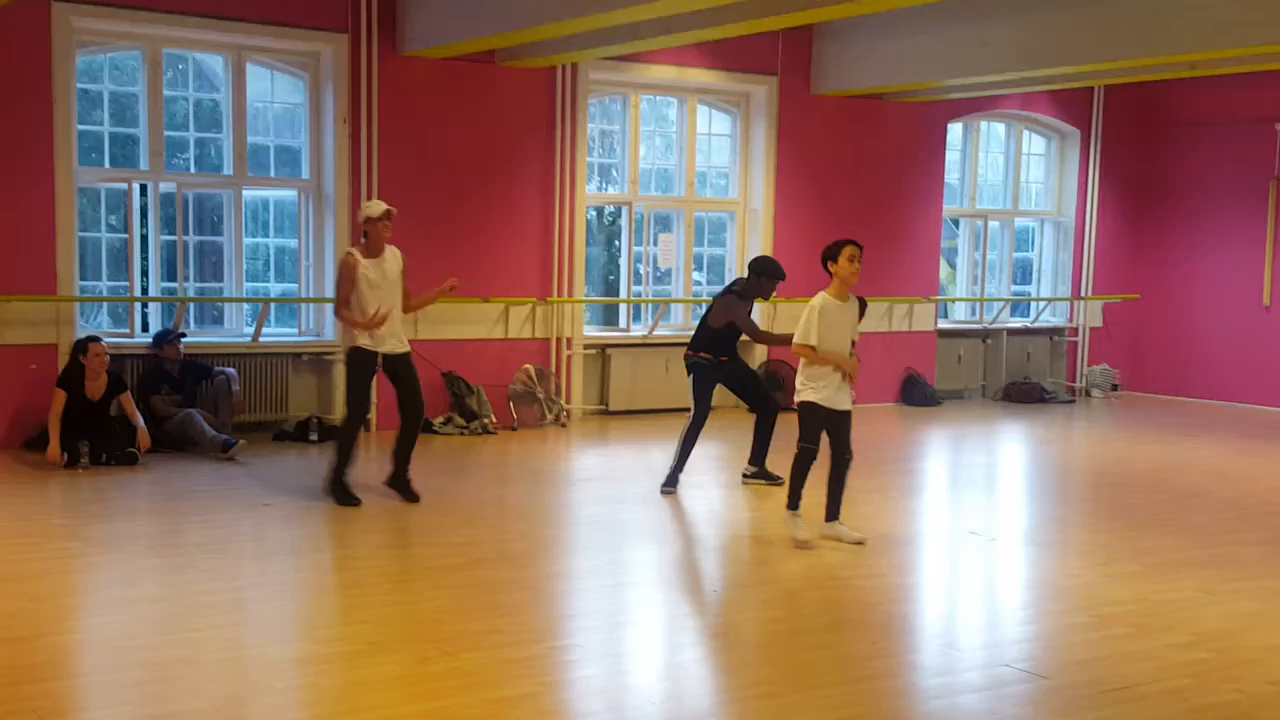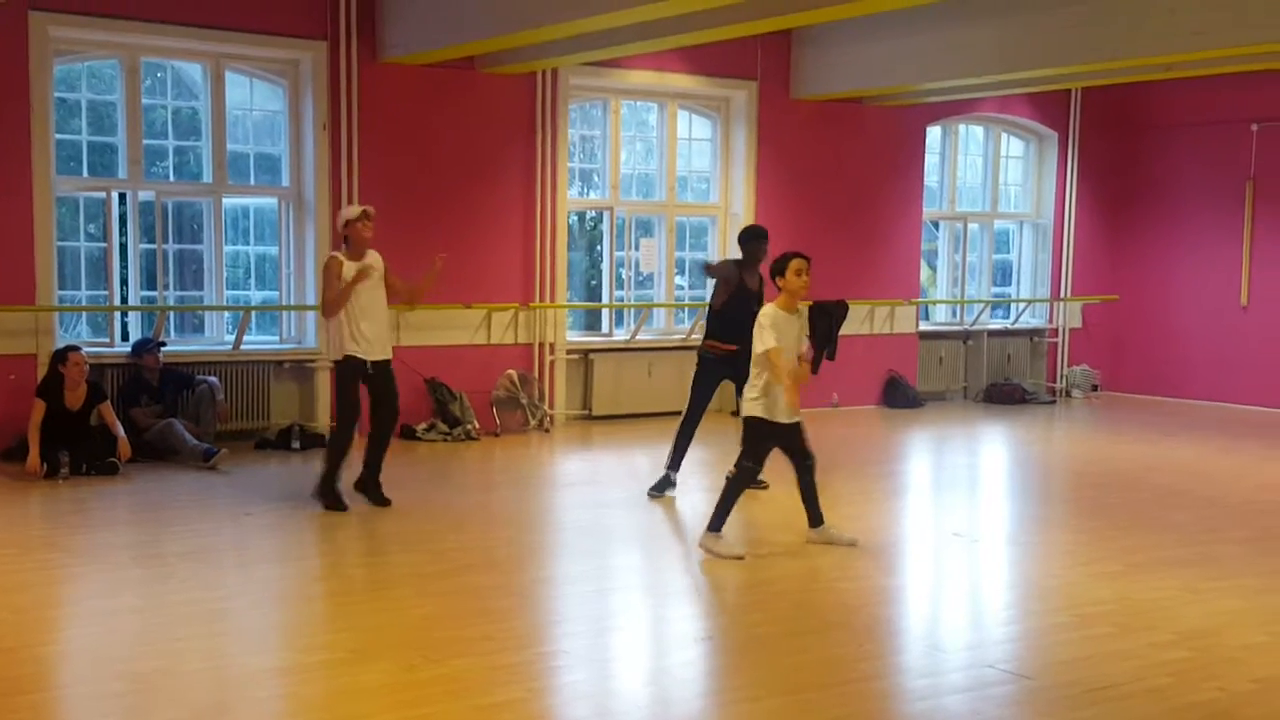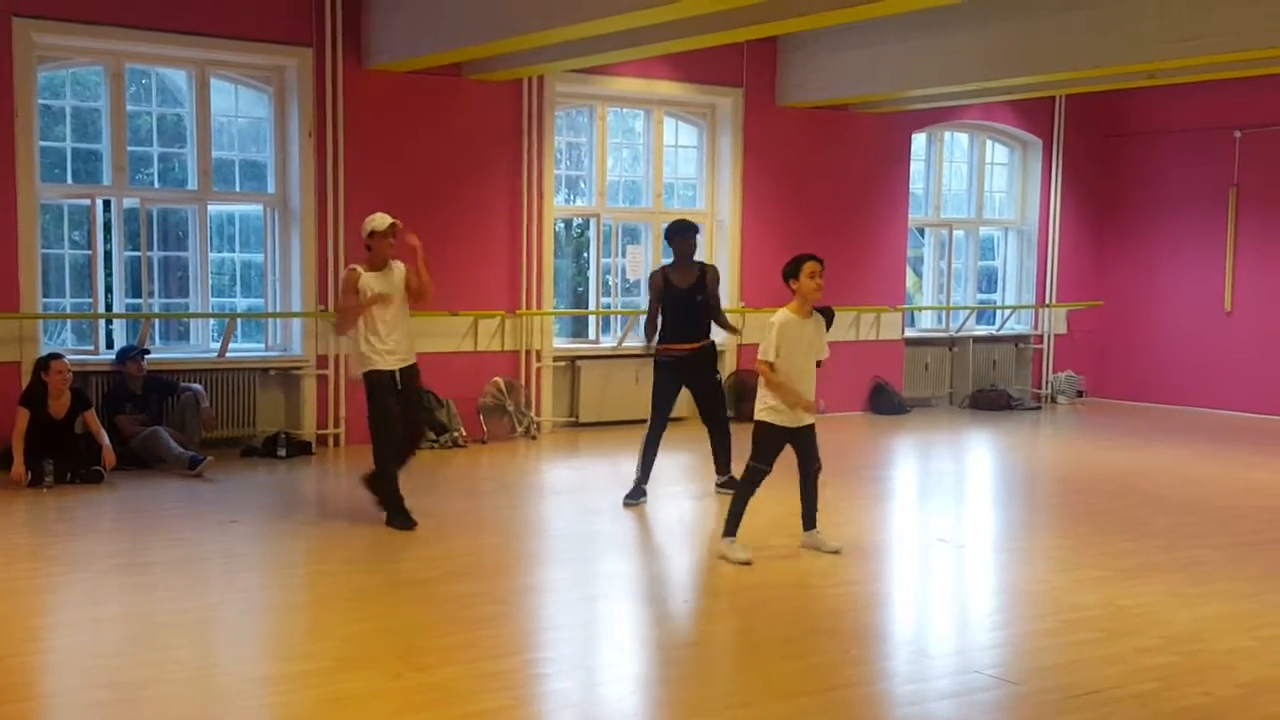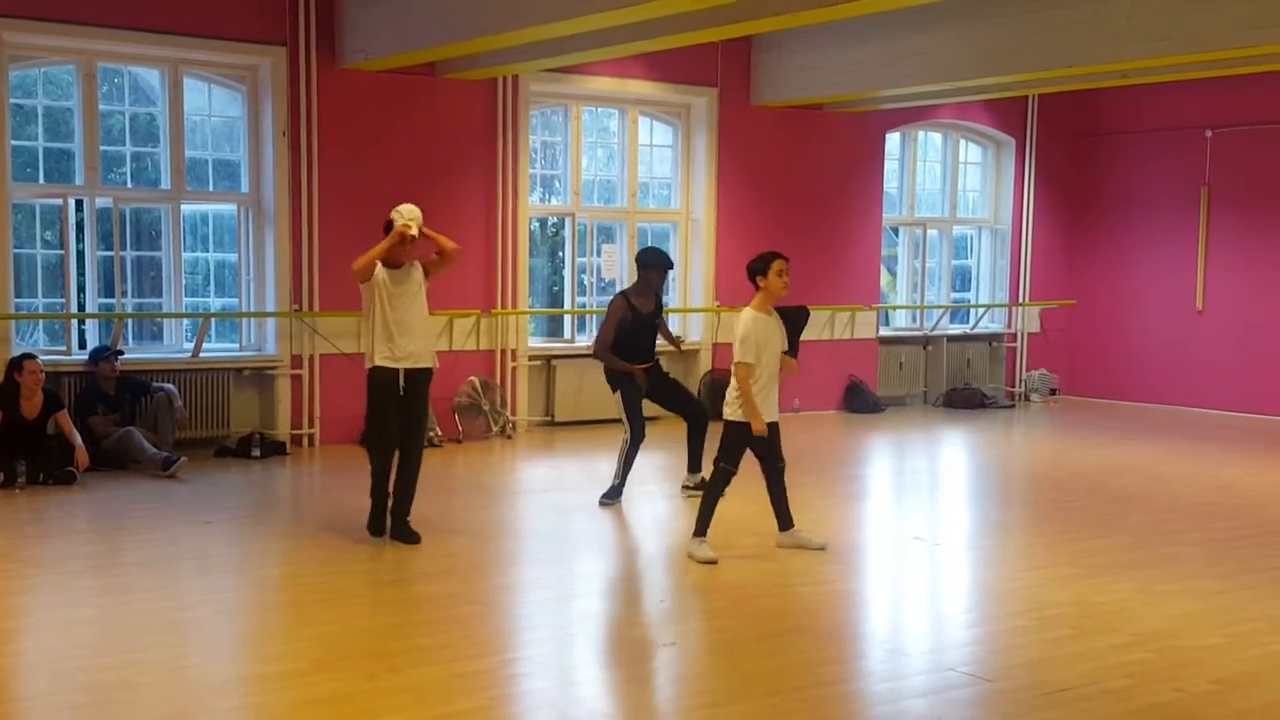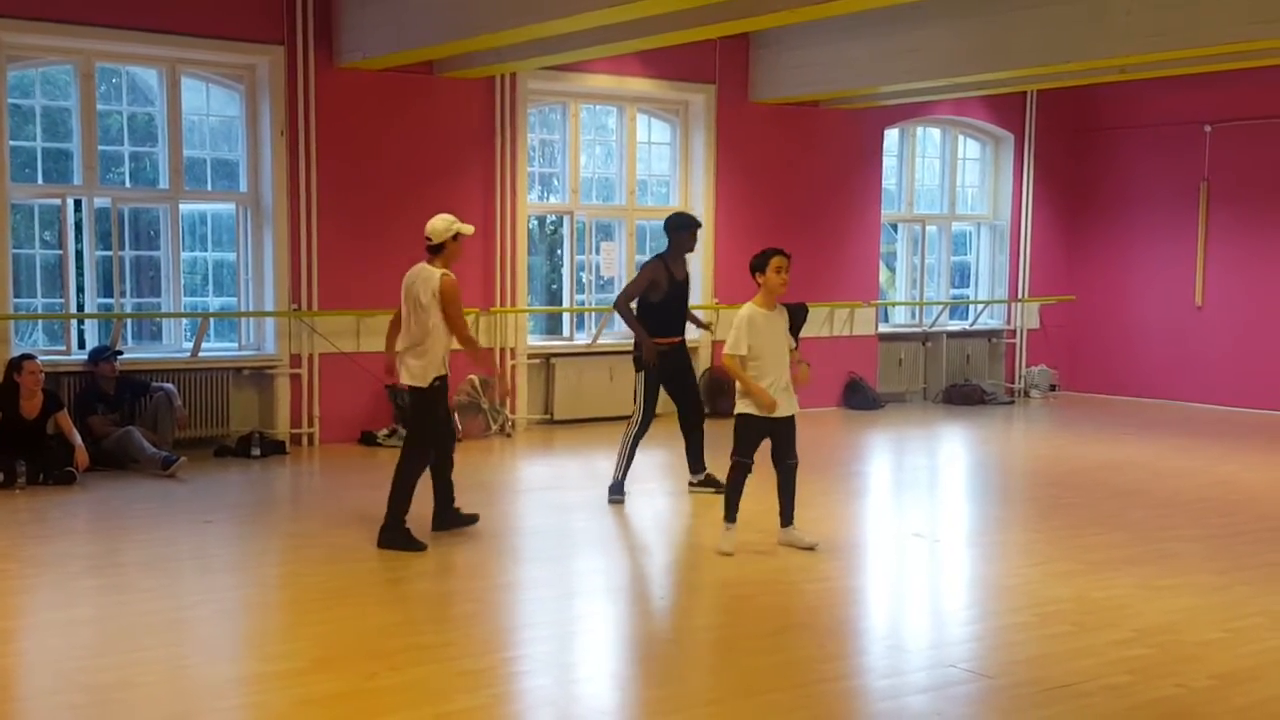
dt=1s
person 1, frame 1
left shoulder: (397, 257)
right shoulder: (352, 261)
right elbow: (340, 308)
left wrist: (441, 292)
right wrist: (363, 325)
left hip: (396, 345)
right hip: (362, 346)
left knee: (414, 409)
right knee: (358, 413)
left ankle: (400, 474)
right ankle: (338, 479)
person 1, frame 2
left shoulder: (378, 261)
right shoulder: (335, 263)
left elbow: (406, 296)
right elbow: (328, 311)
left wrist: (432, 275)
right wrist: (354, 281)
left hip: (379, 351)
right hip: (349, 352)
left knee: (388, 414)
right knee: (348, 418)
left ankle: (369, 479)
right ankle: (327, 485)
person 1, frame 3
left shoulder: (401, 270)
right shoulder: (355, 275)
left elbow: (426, 296)
right elbow: (342, 326)
left wrist: (418, 256)
right wrist: (368, 301)
left hip: (406, 360)
right hip: (375, 364)
left knee: (415, 430)
right knee: (387, 435)
left ankle: (378, 478)
right ankle: (394, 506)
person 1, frame 4
left shoulder: (420, 270)
right shoulder: (373, 273)
left elbow: (452, 250)
right elbow: (356, 269)
left wrist: (423, 230)
right wrist: (393, 237)
left hip: (419, 365)
right hip: (383, 366)
left knee: (412, 445)
right knee: (380, 440)
left ankle: (400, 518)
right ankle: (379, 507)
person 1, frame 5
left shoulder: (414, 273)
right shoulder: (444, 280)
left elbow: (396, 320)
right elbow: (462, 333)
left wrist: (390, 357)
right wrist: (493, 371)
left hip: (414, 368)
right hip: (428, 373)
left knee: (442, 440)
right knee: (416, 451)
left ankle: (445, 511)
right ankle: (393, 528)
person 2, frame 1
left shoulder: (855, 304)
right shoulder: (819, 305)
right elbow: (801, 349)
left wrist: (852, 364)
right wrist: (838, 363)
left hip: (841, 396)
right hip: (813, 392)
left knee: (842, 457)
right knee: (808, 450)
left ankle: (832, 522)
right ankle: (793, 513)
person 2, frame 2
left shoulder: (800, 317)
right shoulder: (768, 316)
right elbow: (772, 356)
left wrist: (802, 373)
right wrist: (787, 389)
left hip: (787, 411)
right hip: (761, 407)
left knee: (805, 464)
right knee: (747, 471)
left ankle: (817, 527)
right ankle: (712, 534)
person 2, frame 3
left shoulder: (819, 322)
right shoulder: (780, 322)
right elbow: (764, 368)
left wrist: (807, 401)
right wrist: (796, 398)
left hip: (803, 416)
right hip: (773, 413)
left knee: (811, 469)
right knee: (755, 472)
left ankle: (810, 532)
right ankle: (729, 538)
person 2, frame 4
left shoulder: (775, 318)
right shoulder: (749, 321)
right elbow: (741, 372)
left wrist: (789, 362)
right wrist: (753, 415)
left hip: (767, 412)
right hip: (742, 413)
left knee: (775, 468)
right knee: (723, 472)
left ankle: (787, 531)
right ankle: (698, 539)
person 2, frame 5
left shoulder: (782, 314)
right shoulder: (747, 315)
right elbow: (728, 360)
left wrist: (800, 365)
right wrist: (757, 391)
left hip: (784, 404)
right hip: (751, 405)
left knee: (788, 464)
right knee: (742, 463)
left ankle: (787, 528)
right ankle: (729, 526)
person 3, frame 1
left shoulder: (744, 288)
right shoulder: (732, 303)
left elbow: (717, 300)
right elbow: (759, 337)
left hip: (728, 358)
right hip: (703, 361)
left knee: (769, 407)
right knee: (700, 413)
left ankle: (754, 468)
right ankle: (675, 472)
person 3, frame 2
left shoulder: (760, 281)
right shoulder: (731, 270)
right elbow: (715, 272)
right wrist: (715, 270)
left hip: (743, 354)
right hip: (714, 354)
right knee: (693, 413)
right ankle: (670, 474)
person 3, frame 3
left shoulder: (709, 273)
right shoulder: (659, 277)
left elbow: (714, 310)
right elbow: (652, 317)
left wrist: (726, 325)
right wrist: (650, 346)
left hip: (701, 354)
right hip: (667, 357)
left knee: (717, 417)
right knee: (658, 422)
left ankle: (724, 476)
right ankle: (639, 486)
person 3, frame 4
left shoulder: (656, 294)
right shoulder: (620, 304)
right elbow: (600, 351)
left wrist: (671, 339)
right wrist: (633, 371)
left hip: (651, 369)
right hip: (624, 374)
left knee: (698, 414)
right knee: (635, 431)
left ankle: (692, 480)
right ankle: (616, 486)
person 3, frame 5
left shoulder: (681, 264)
right shoulder: (654, 268)
right elbow: (621, 305)
left wrist: (696, 321)
right wrist: (643, 338)
left hip: (675, 349)
right hip: (650, 351)
left knee: (693, 411)
right knee: (643, 417)
left ankle: (698, 476)
right ankle: (618, 482)
